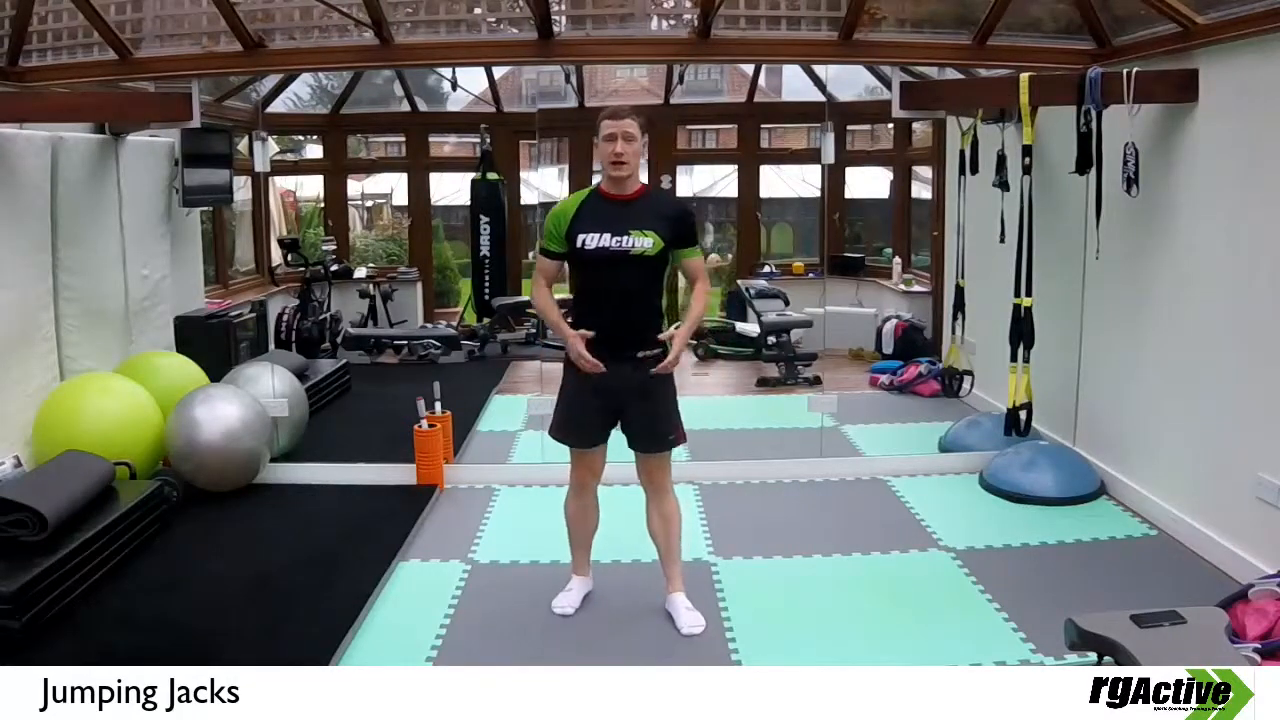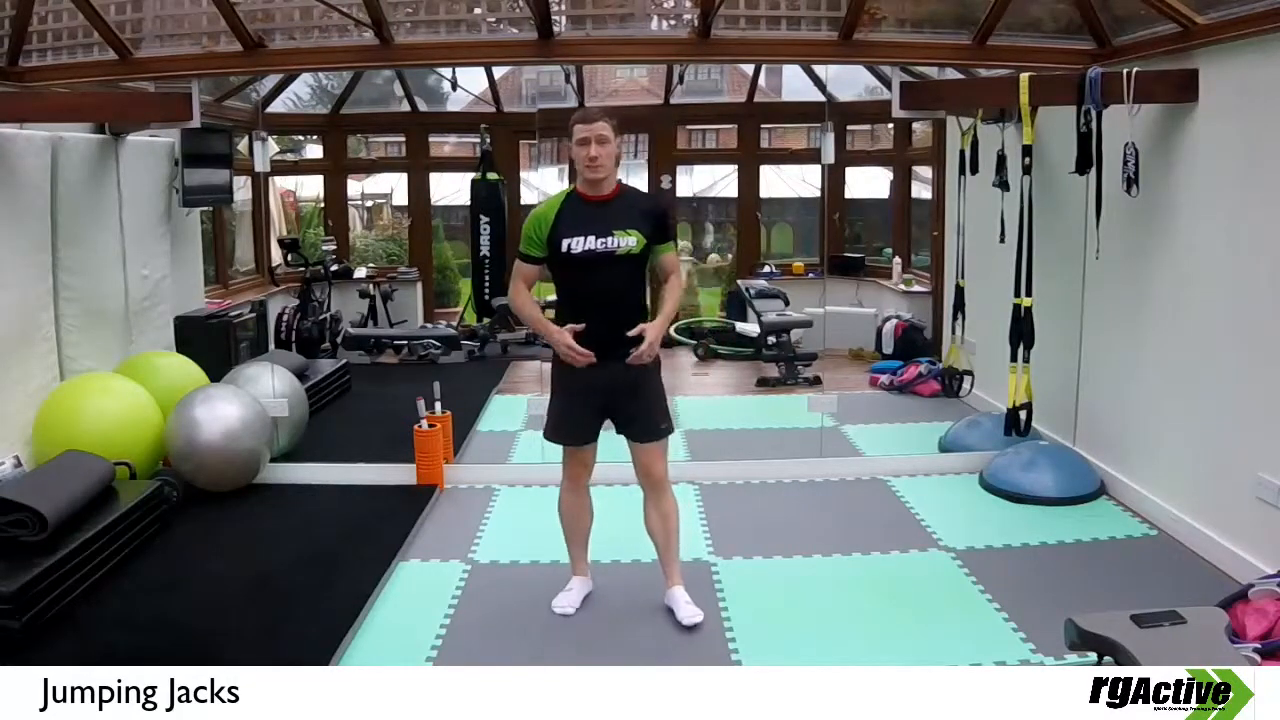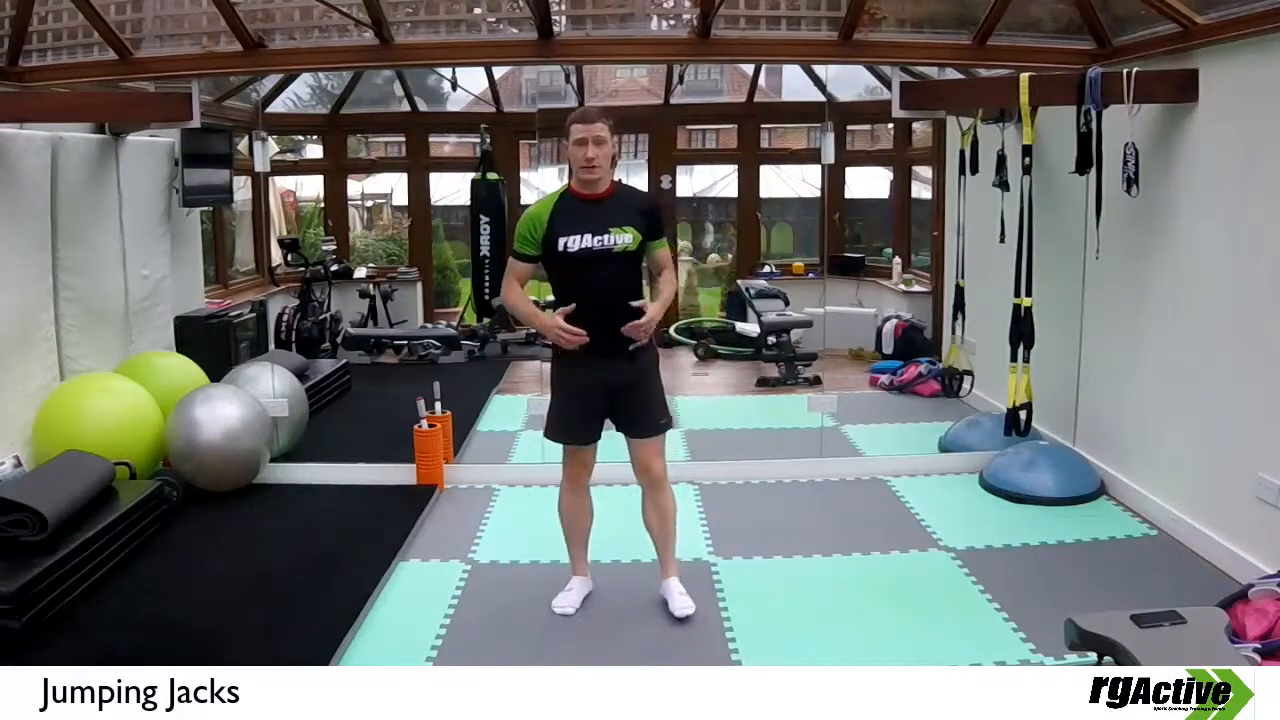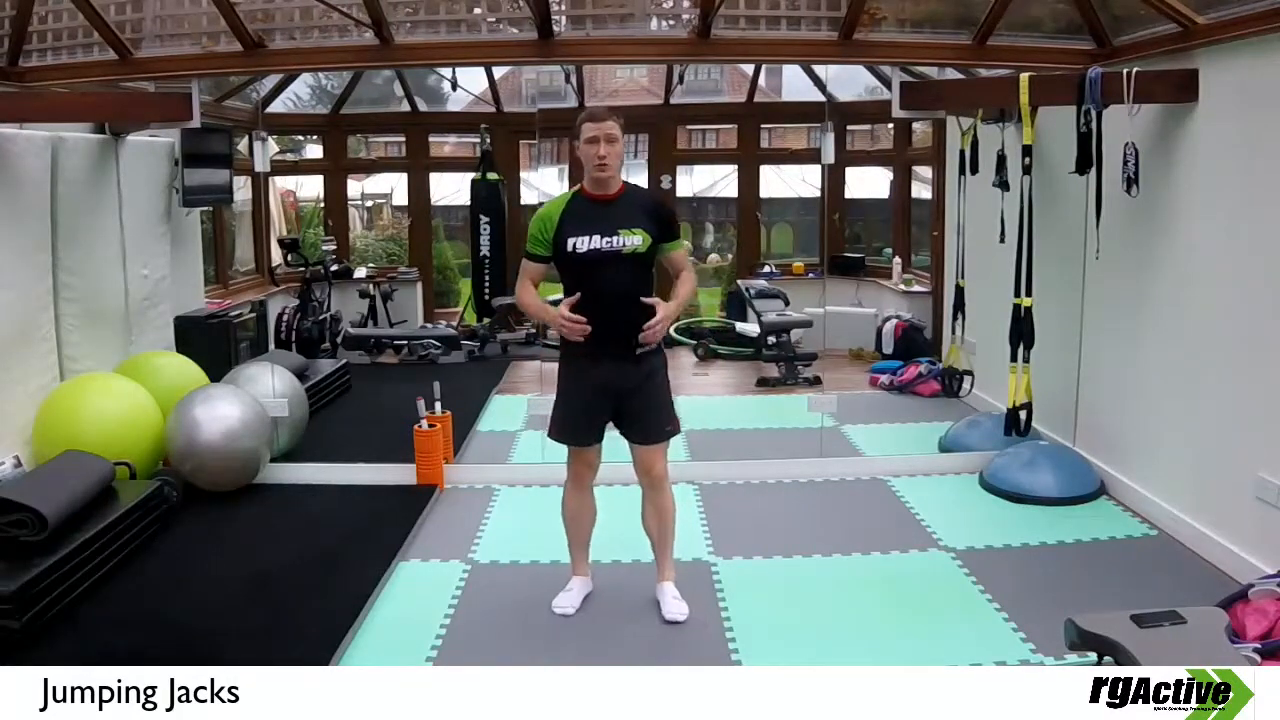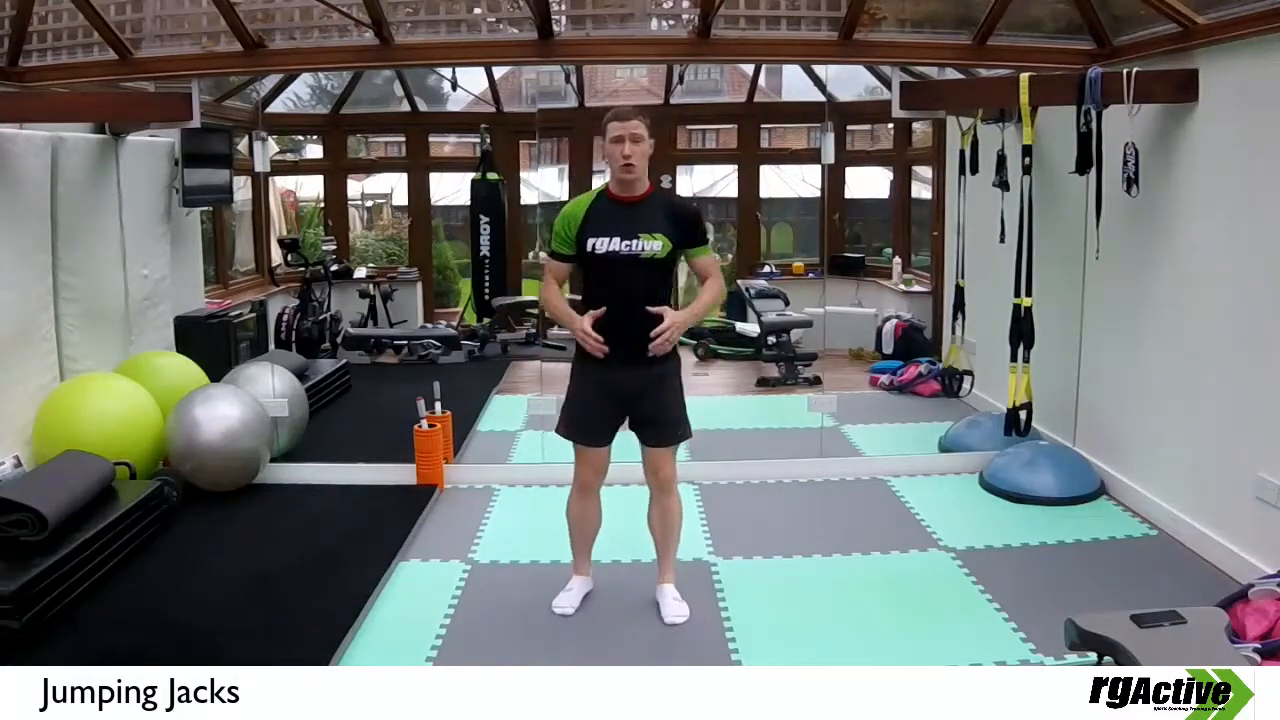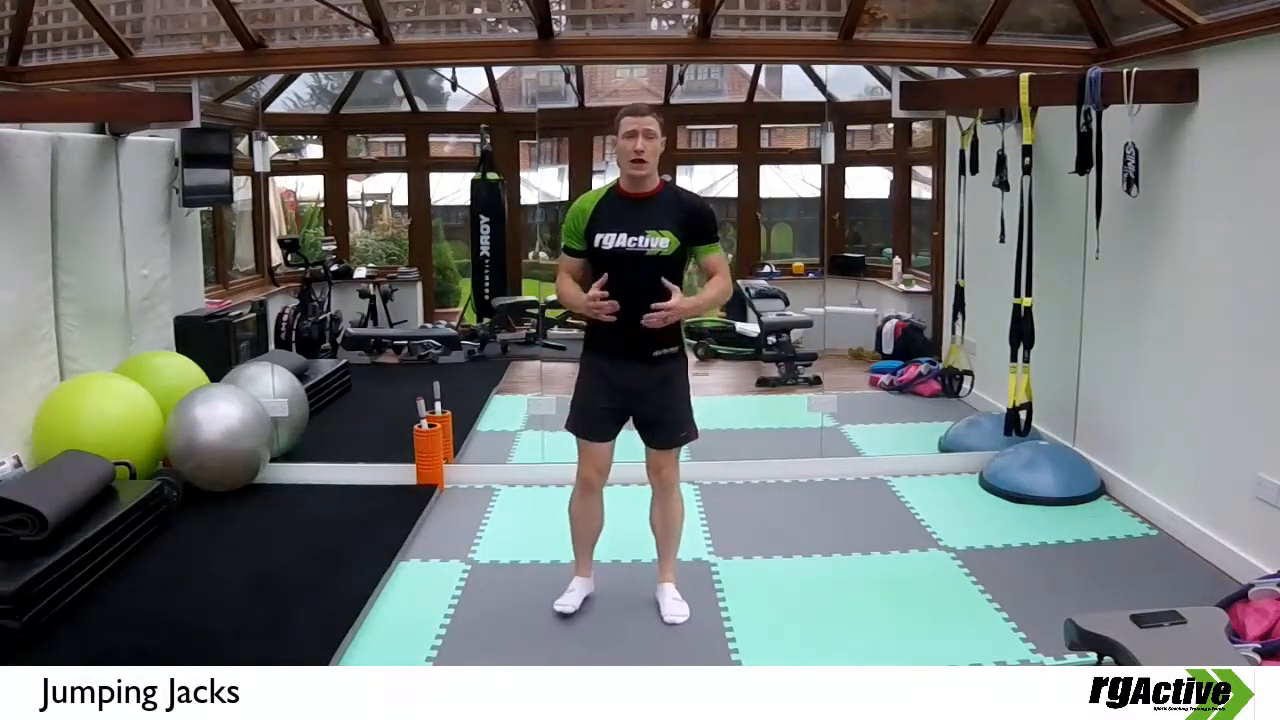
dt=0.2s
person 1, frame 1
left shoulder: (672, 211)
right shoulder: (568, 211)
left elbow: (700, 281)
right elbow: (541, 282)
left wrist: (685, 329)
right wrist: (564, 332)
left hip: (648, 366)
right hip: (588, 366)
left knee: (658, 481)
right knee: (583, 478)
left ankle: (675, 591)
right ankle: (580, 575)
person 1, frame 2
left shoulder: (648, 209)
right shoulder: (547, 216)
left elbow: (672, 275)
right elbow: (518, 288)
left wrist: (660, 323)
right wrist: (551, 333)
left hip: (636, 362)
right hip: (577, 364)
left knee: (655, 476)
right knee: (575, 474)
left ankle: (674, 585)
right ankle: (579, 575)
person 1, frame 3
left shoulder: (642, 207)
right shoulder: (543, 215)
left elbow: (666, 270)
right elbow: (511, 287)
left wrist: (658, 308)
right wrist: (542, 321)
left hip: (635, 359)
right hip: (576, 362)
left knee: (653, 473)
right knee: (575, 472)
left ankle: (669, 577)
right ankle: (579, 575)
person 1, frame 4
left shoulder: (653, 208)
right shoulder: (554, 215)
left elbow: (684, 272)
right elbow: (525, 288)
left wrist: (672, 308)
right wrist: (551, 315)
left hip: (643, 362)
right hip: (582, 364)
left knee: (654, 475)
right knee: (580, 473)
left ankle: (665, 580)
right ankle: (580, 575)
person 1, frame 5
left shoulder: (679, 212)
right shoulder: (577, 213)
left elbow: (713, 281)
right elbow: (550, 283)
left wrist: (685, 318)
right wrist: (573, 322)
left hip: (656, 366)
right hip: (596, 366)
left knee: (662, 478)
right knee: (586, 477)
left ankle: (666, 582)
right ankle: (580, 574)
person 1, frame 6
left shoulder: (689, 209)
right shoulder: (587, 209)
left elbow: (722, 280)
right elbow: (565, 278)
left wrist: (687, 304)
right wrist: (583, 302)
left hip: (662, 363)
right hip: (602, 363)
left knee: (665, 478)
right knee: (590, 476)
left ankle: (666, 581)
right ankle: (582, 576)
